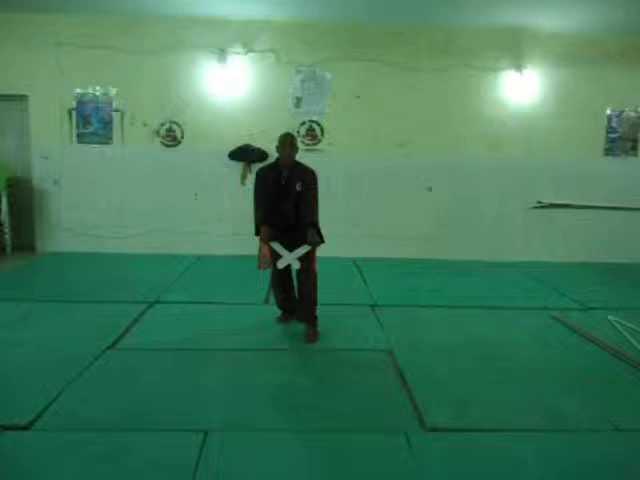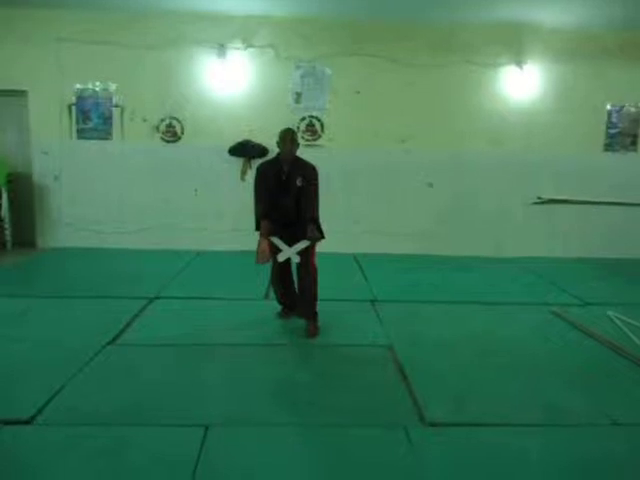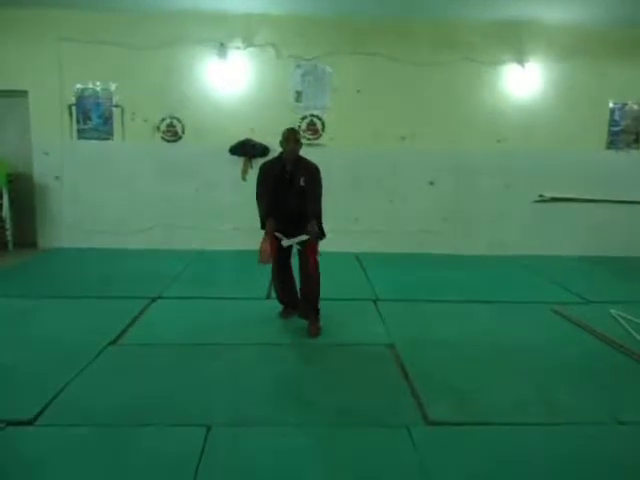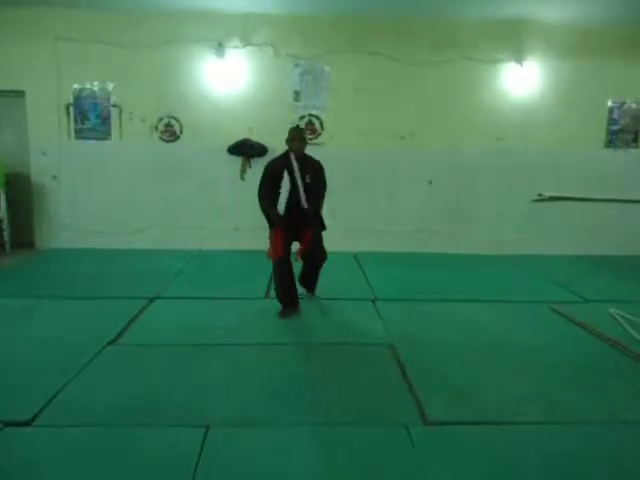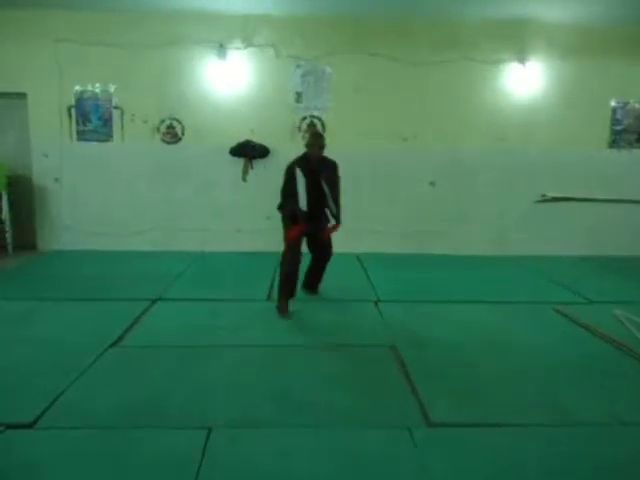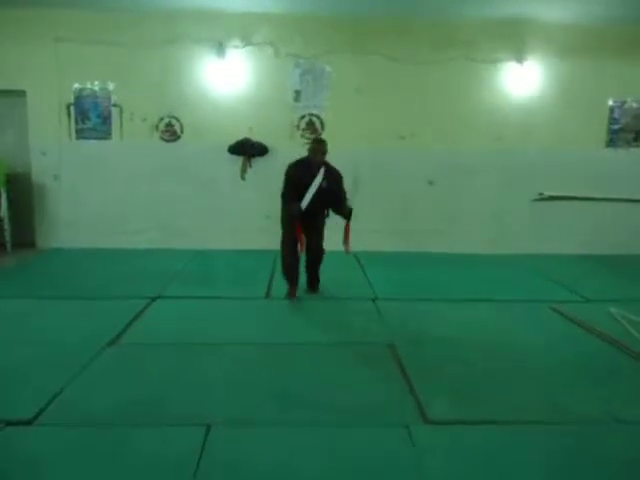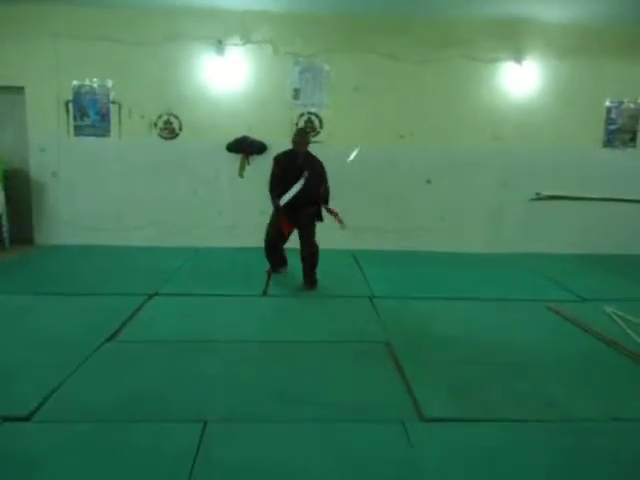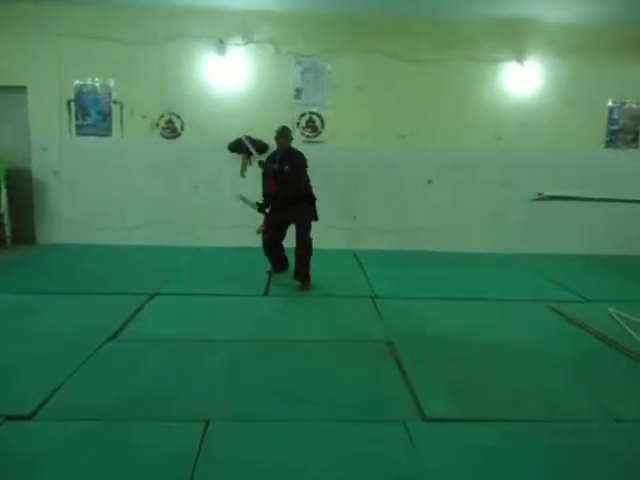
dt=0.4s
person 1, frame 1
left shoulder: (307, 174)
right shoulder: (264, 174)
left elbow: (310, 204)
right elbow: (261, 205)
left wrist: (311, 230)
right wrist: (263, 230)
left hip: (302, 231)
right hip: (276, 232)
left knee: (307, 275)
right knee: (279, 274)
left ankle: (310, 322)
right ankle: (289, 309)
person 1, frame 2
left shoulder: (308, 170)
right shoulder: (265, 169)
left elbow: (311, 200)
right elbow: (261, 200)
left wrist: (311, 225)
right wrist: (263, 225)
left hip: (302, 227)
right hip: (277, 227)
left knee: (306, 270)
right knee: (279, 270)
left ankle: (310, 317)
right ankle: (289, 305)
person 1, frame 3
left shoulder: (310, 169)
right shoulder: (268, 168)
left elbow: (314, 198)
right elbow: (263, 197)
left wrist: (313, 222)
right wrist: (268, 221)
left hip: (305, 224)
right hip: (279, 225)
left knee: (309, 268)
right knee: (280, 266)
left ankle: (312, 318)
right ankle: (290, 304)
person 1, frame 4
left shoulder: (315, 166)
right shoulder: (274, 165)
left elbow: (319, 193)
right elbow: (264, 194)
left wrist: (312, 210)
right wrist: (272, 213)
left hip: (307, 220)
right hip: (282, 220)
left knee: (317, 256)
right knee: (281, 262)
left ankle: (307, 282)
right ankle: (289, 303)
person 1, frame 5
left shoulder: (330, 166)
right shoulder: (295, 166)
left elbow: (333, 191)
right elbow: (288, 194)
left wrist: (335, 213)
right wrist: (296, 211)
left hip: (317, 214)
right hip: (294, 214)
left knee: (324, 250)
right knee: (292, 253)
left ankle: (310, 284)
right ankle: (283, 298)
person 1, frame 6
left shoulder: (332, 174)
right shoulder: (295, 168)
left elbow: (338, 200)
right elbow: (287, 195)
left wrist: (346, 211)
right wrist: (292, 208)
left hip: (315, 214)
right hip: (294, 212)
left knee: (315, 248)
right knee: (288, 246)
left ankle: (312, 283)
right ankle: (292, 284)
person 1, frame 7
left shoulder: (315, 164)
right shoulder: (281, 159)
left elbow: (321, 188)
right elbow: (275, 184)
left wrist: (323, 199)
right wrist: (277, 201)
left hip: (305, 208)
right hip: (285, 206)
left knee: (308, 243)
right knee: (272, 239)
left ankle: (310, 278)
right ankle: (278, 264)
person 1, frame 8
left shoulder: (297, 157)
right shoulder: (271, 159)
left elbow: (297, 180)
right elbow: (269, 184)
left wrist: (275, 172)
right wrist: (266, 203)
left hip: (301, 204)
right hip: (280, 204)
left knee: (303, 239)
right knee: (269, 236)
left ankle: (303, 276)
right ankle: (280, 264)
